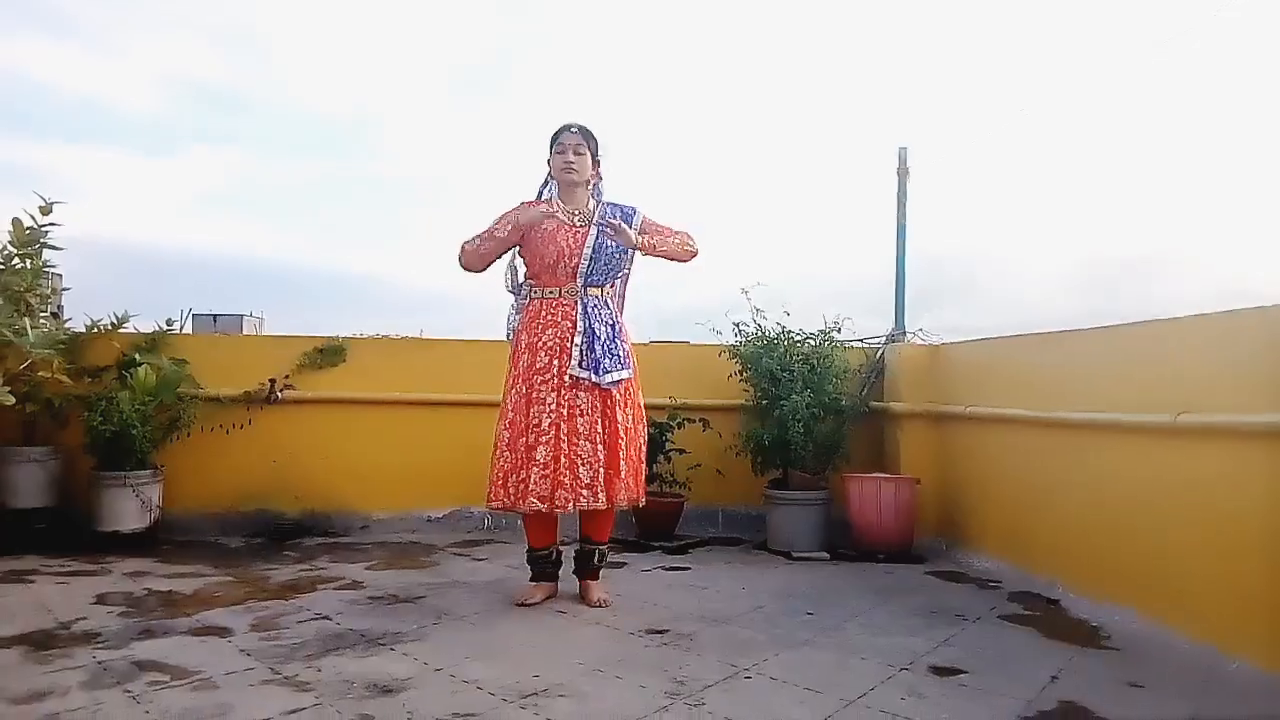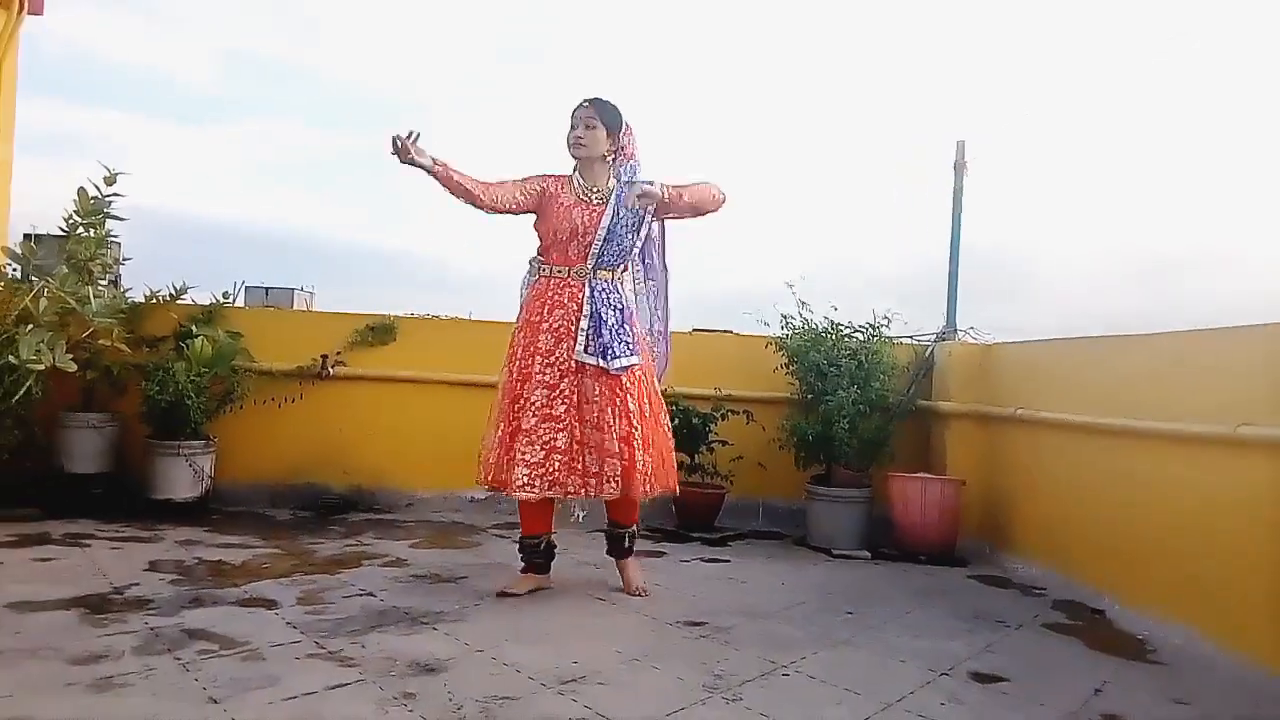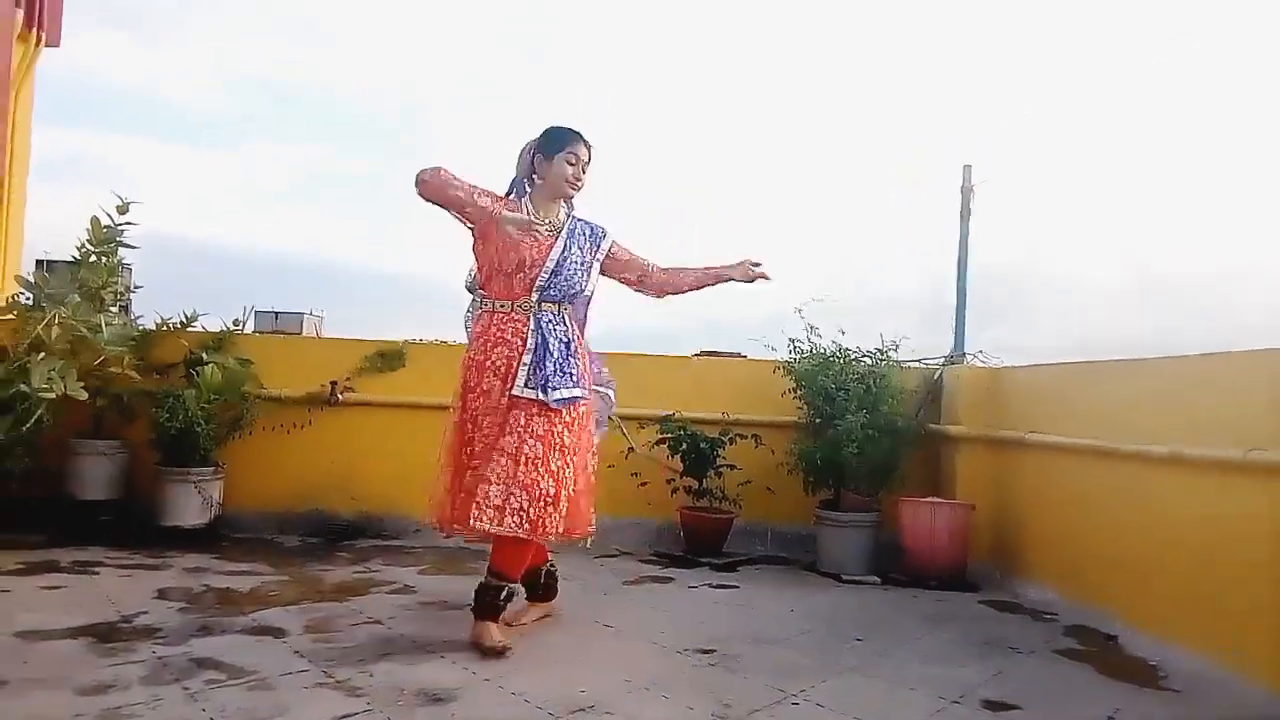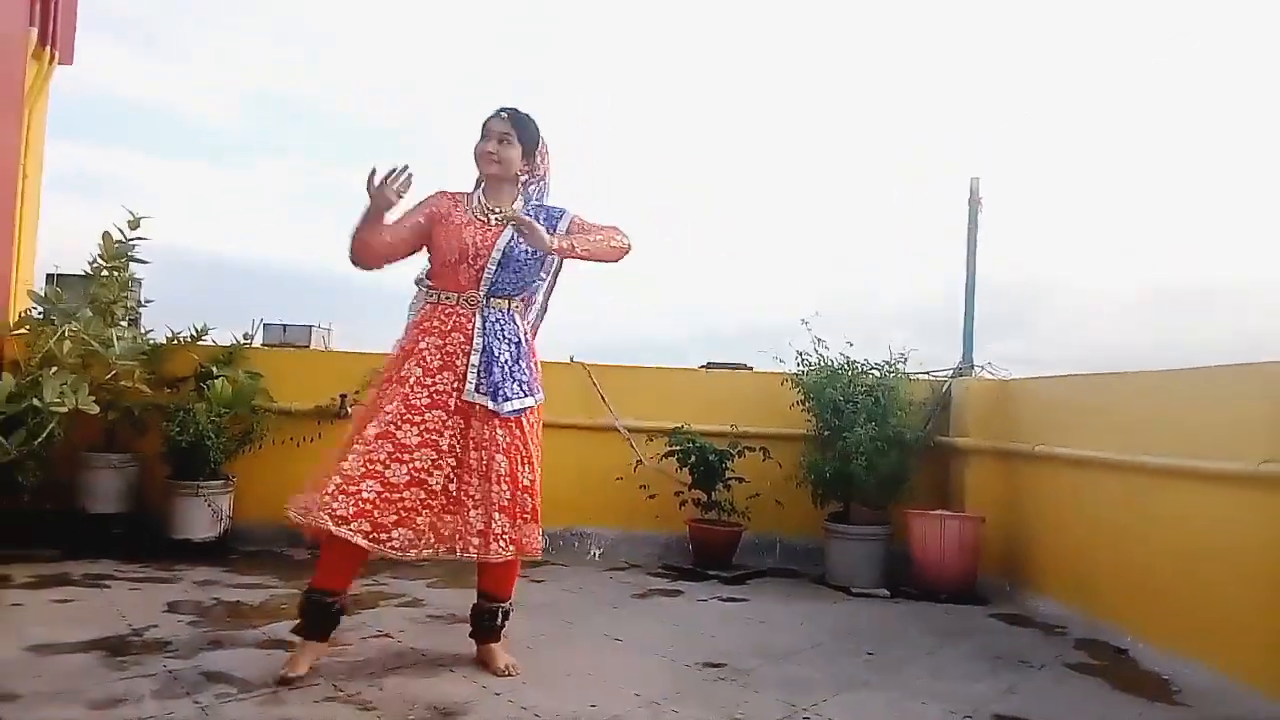
dt=0.4s
person 1, frame 1
left shoulder: (624, 218)
right shoulder: (528, 217)
left elbow: (687, 246)
right elbow: (470, 259)
left wrist: (635, 239)
right wrist: (521, 223)
left hip: (603, 346)
right hip: (543, 345)
left knee: (603, 456)
right knee: (539, 454)
left ankle: (590, 573)
right ankle: (544, 573)
person 1, frame 2
left shoulder: (642, 195)
right shoulder: (547, 189)
left elbow: (713, 197)
right elbow: (484, 194)
left wrist: (662, 195)
right wrist: (429, 165)
left hip: (611, 328)
right hip: (547, 326)
left knee: (620, 441)
right knee: (535, 440)
left ankle: (624, 551)
right ankle: (536, 563)
person 1, frame 3
left shoulder: (591, 238)
right shoulder: (496, 213)
left elbow: (657, 280)
right elbow: (428, 181)
left wrist: (724, 273)
right wrist: (492, 213)
left hip: (558, 366)
right hip: (494, 359)
left knee: (534, 483)
right knee: (496, 477)
left ankle: (487, 611)
right ankle: (541, 590)
person 1, frame 4
left shoulder: (550, 223)
right shoulder: (442, 208)
left elbow: (619, 242)
right elbow: (366, 254)
left wrist: (552, 244)
right wrist: (377, 208)
left hip: (505, 368)
right hip: (431, 357)
left knee: (503, 502)
right knee: (373, 483)
left ankle: (489, 634)
right ankle: (316, 630)
